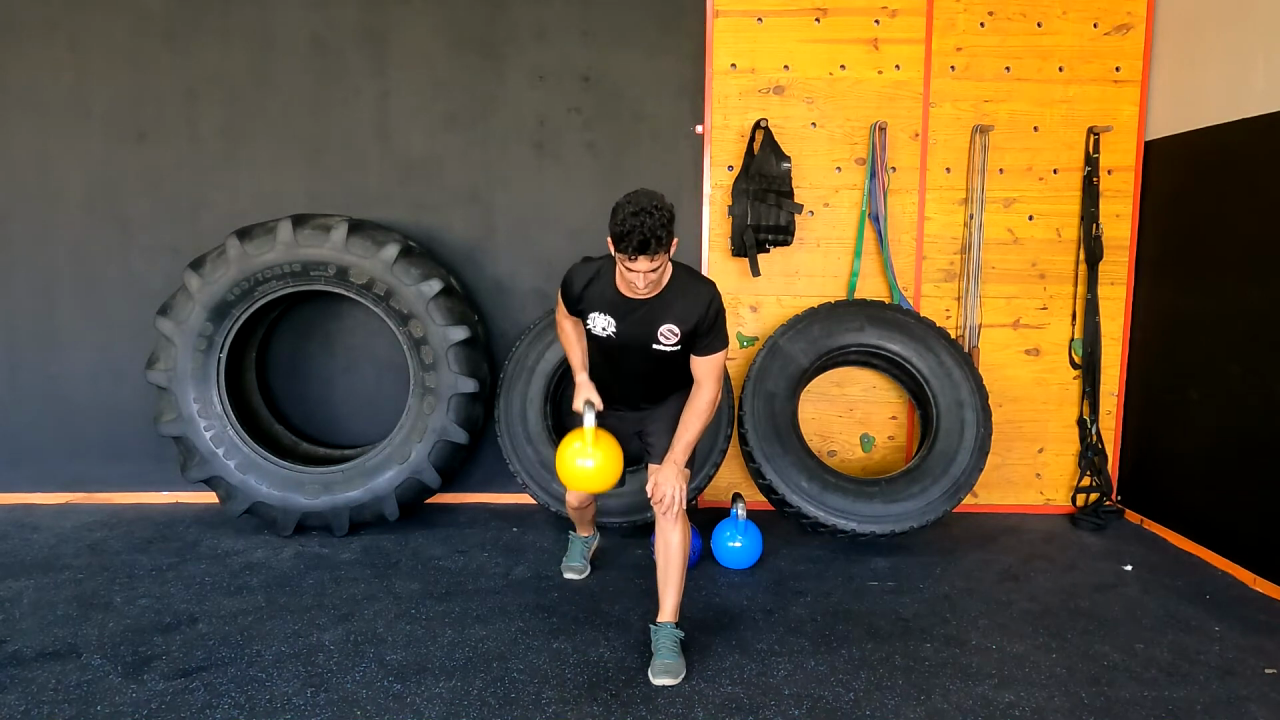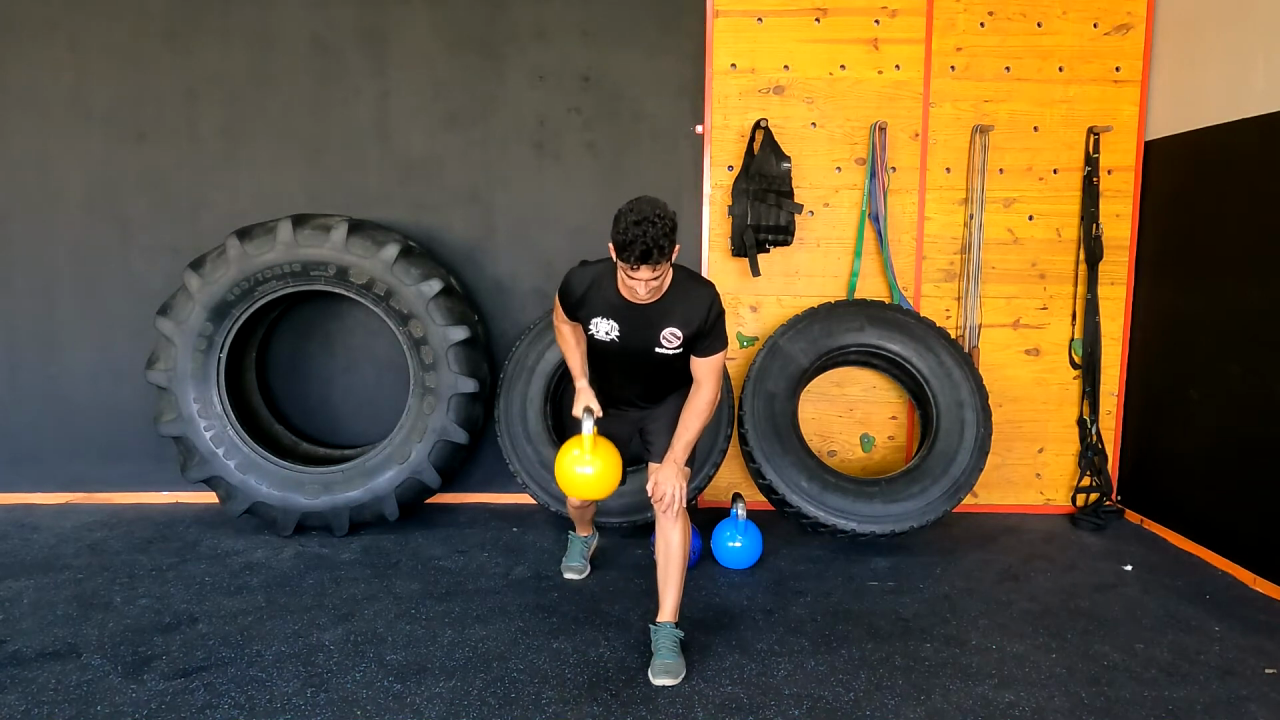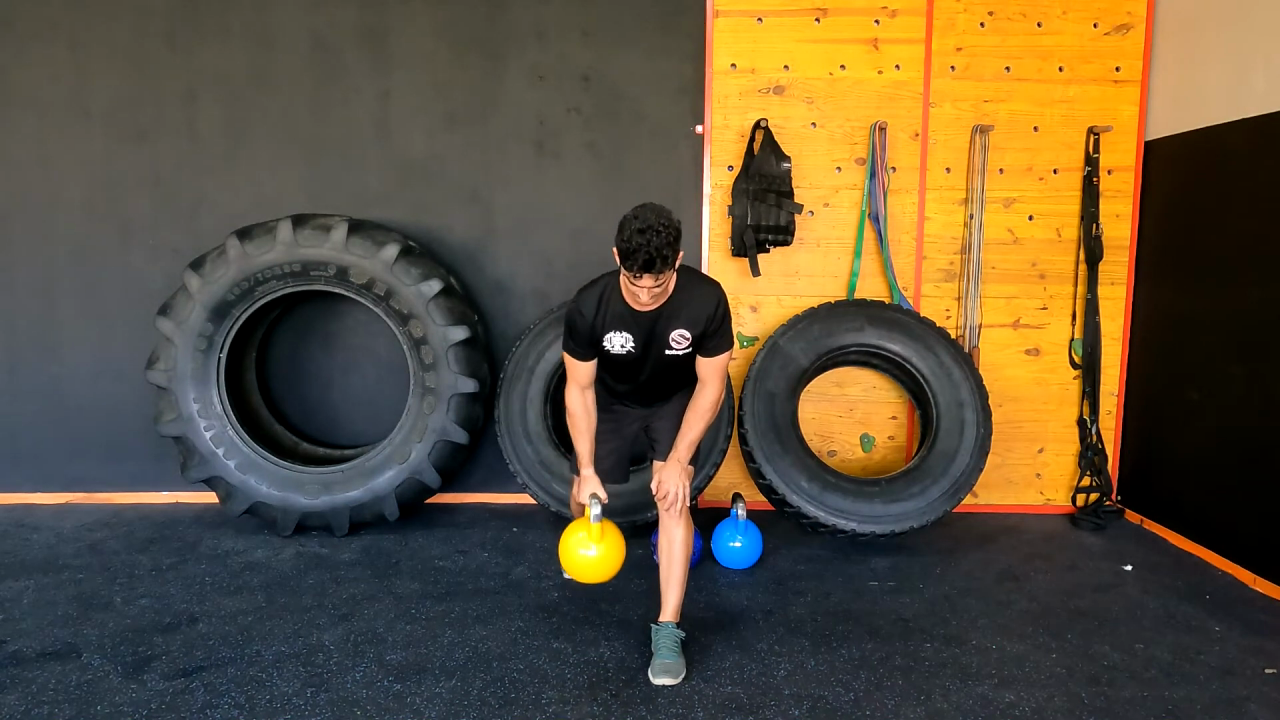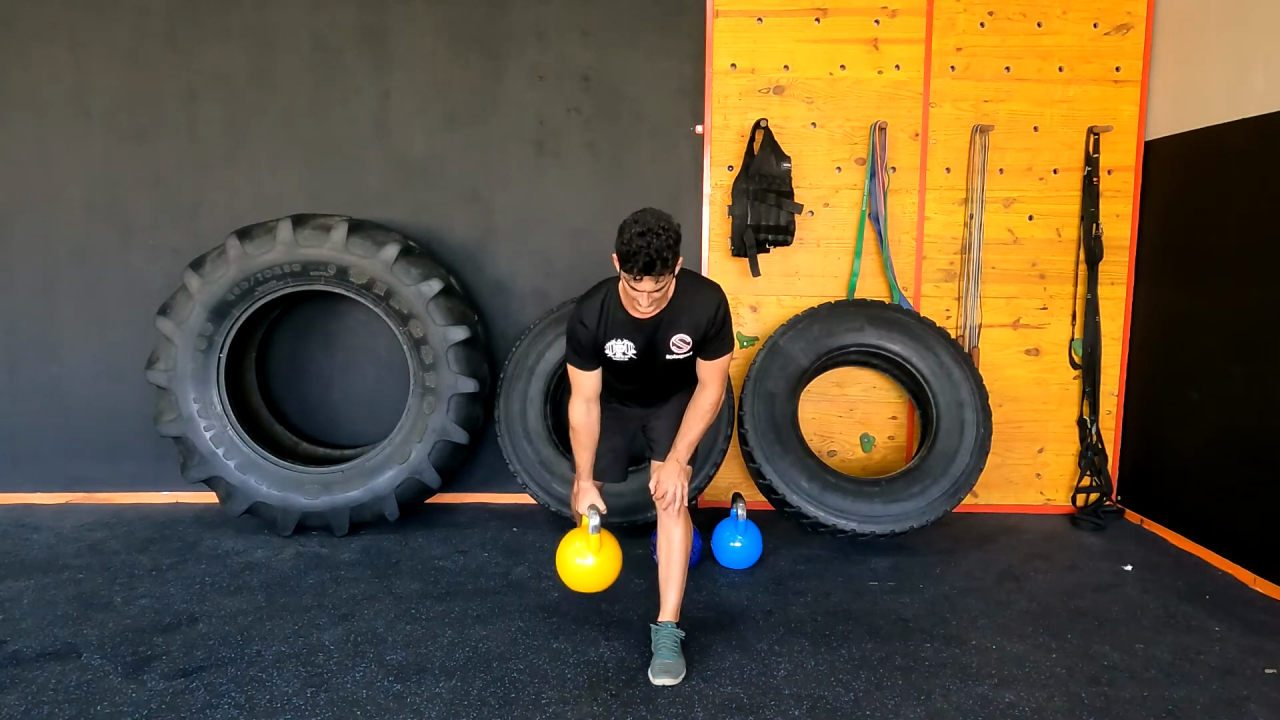
dt=0.5s
person 1, frame 1
left shoulder: (699, 298)
right shoulder: (583, 280)
left elbow: (708, 385)
right elbow: (565, 316)
left wrist: (674, 461)
right wrist: (582, 376)
left hip: (669, 404)
right hip: (603, 401)
left knee: (669, 501)
right knee: (577, 497)
left ankle: (666, 632)
right ankle: (584, 536)
person 1, frame 2
left shoulder: (700, 300)
right shoulder: (584, 283)
left elbow: (707, 385)
right elbow: (564, 319)
left wrist: (674, 461)
right wrist: (581, 384)
left hip: (669, 403)
right hip: (603, 400)
left knee: (669, 499)
right knee: (579, 494)
left ankle: (666, 631)
right ankle: (583, 536)
person 1, frame 3
left shoulder: (706, 300)
right shoulder: (588, 306)
left elbow: (711, 384)
right elbow: (580, 389)
left wrist: (679, 459)
right wrist: (587, 469)
left hip: (675, 401)
right hip: (611, 401)
left knee: (673, 498)
right knee: (584, 494)
left ankle: (668, 631)
person 1, frame 4
left shoulder: (706, 303)
right shoulder: (590, 313)
left elbow: (711, 385)
right elbow: (585, 401)
left wrist: (677, 460)
right wrist: (585, 481)
left hip: (674, 401)
right hip: (612, 401)
left knee: (671, 498)
right knee: (584, 494)
left ankle: (667, 630)
